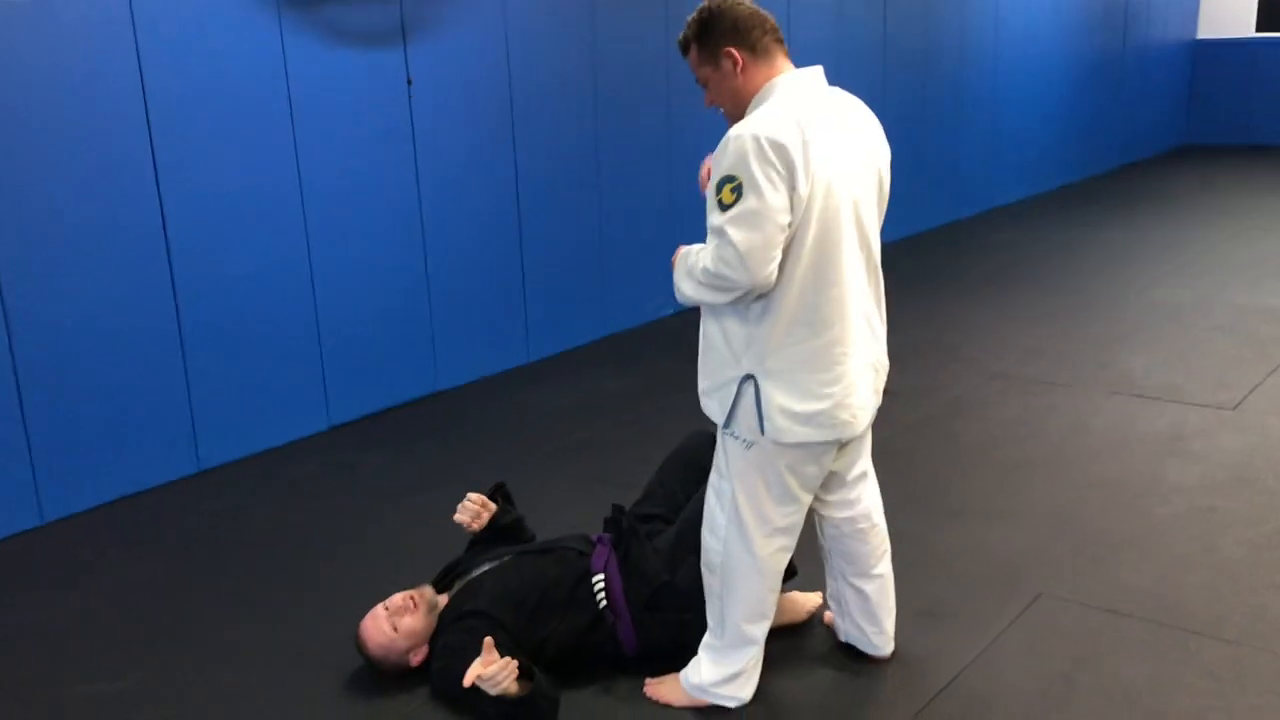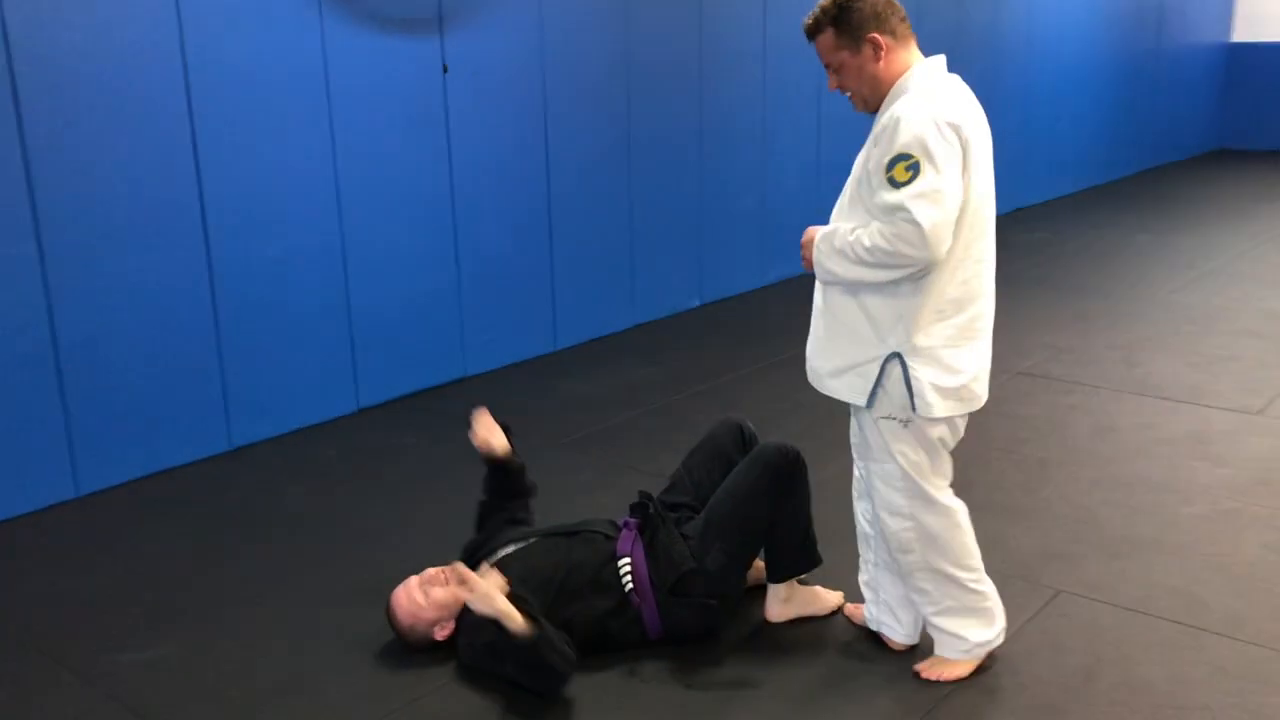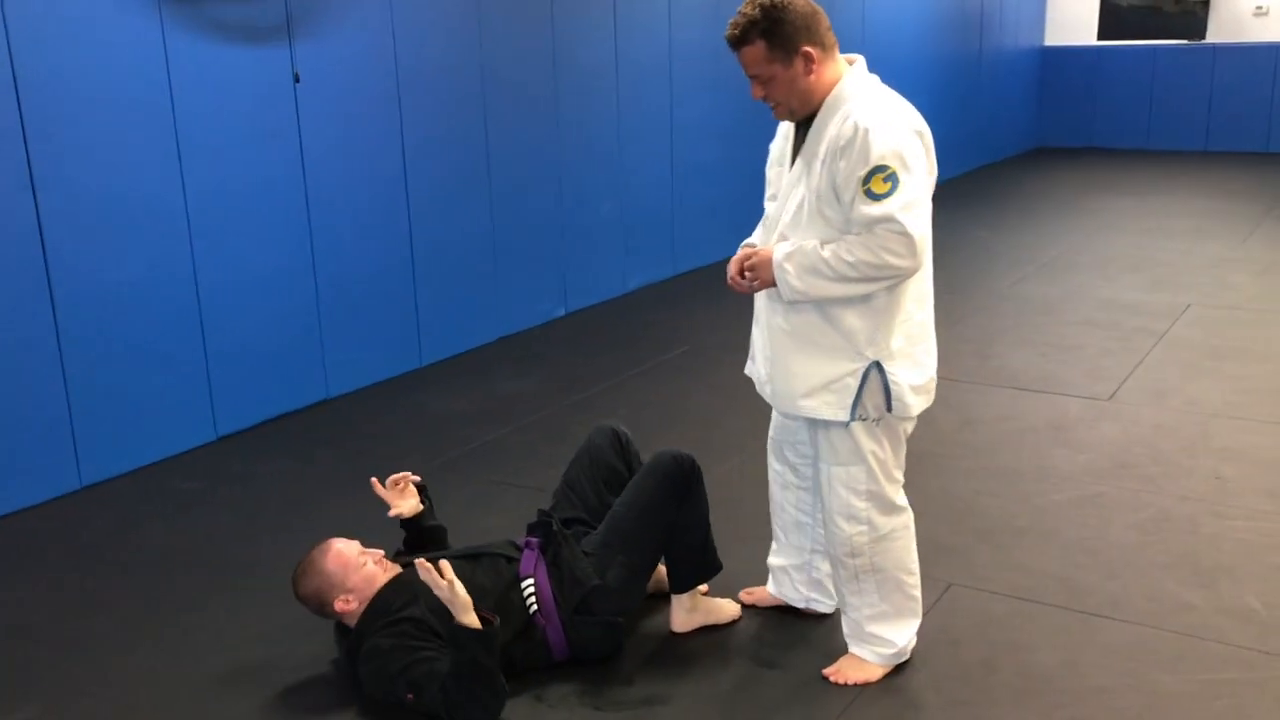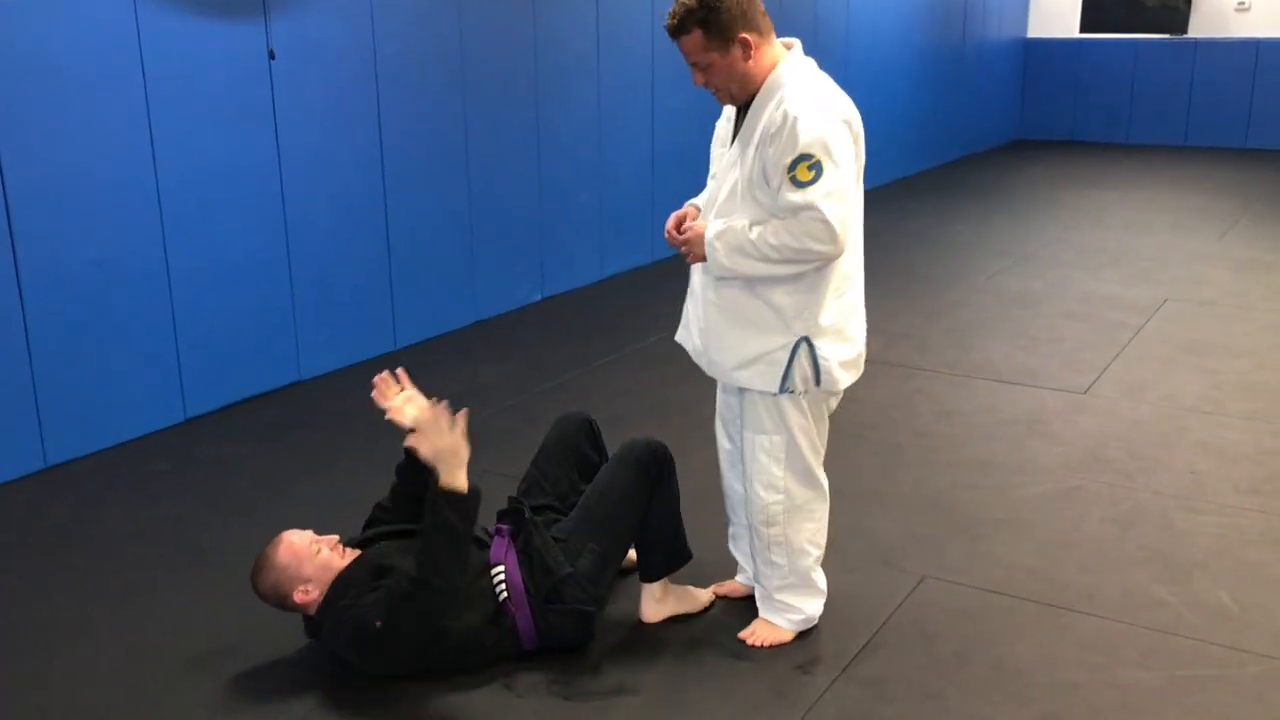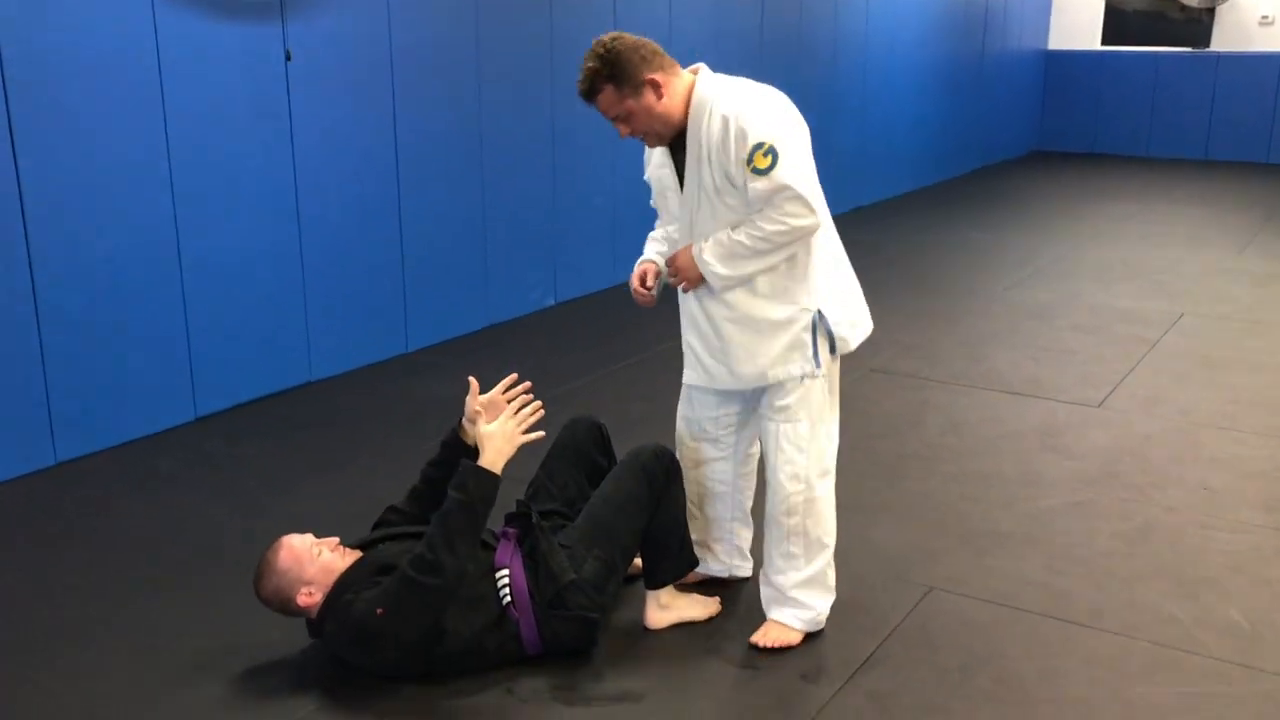
dt=1s
person 1, frame 1
left shoulder: (757, 137)
right shoulder: (852, 113)
left elbow: (743, 266)
left wrist: (687, 266)
left hip: (783, 379)
right hip: (850, 359)
left knee: (746, 530)
right knee: (851, 503)
left ankle: (722, 676)
right ankle: (869, 629)
person 1, frame 2
left shoulder: (918, 118)
right shoulder: (933, 101)
left elbow: (914, 238)
left wrist: (827, 248)
right wrist: (840, 246)
left hip: (908, 354)
right hip: (907, 343)
left knee: (911, 498)
right knee: (882, 485)
left ankle: (970, 627)
right ankle: (891, 613)
person 1, frame 3
left shoulder: (878, 127)
right shoulder: (803, 119)
left elbow: (896, 248)
left wrist: (786, 268)
right wrist: (758, 247)
left hip: (859, 360)
right hip: (806, 348)
left knee: (860, 504)
right knee: (795, 471)
left ankle: (884, 638)
right ankle: (802, 583)
person 1, frame 4
left shoulder: (810, 114)
right shoulder: (746, 99)
left elbow: (820, 234)
left wrist: (717, 245)
right wrist: (701, 210)
left hip: (791, 335)
right hip: (746, 324)
left knee: (780, 475)
right knee: (741, 458)
left ankle: (790, 602)
right ankle: (760, 571)
person 1, frame 5
left shoulder: (748, 114)
right shoulder: (662, 140)
left elbow: (795, 209)
left wrist: (707, 260)
right wrist: (656, 258)
left hip: (790, 322)
right hip: (717, 326)
left knee: (795, 469)
right knee: (705, 446)
left ankle: (798, 605)
right ankle: (719, 560)
person 2, frame 1
left shoulder: (451, 583)
right shoulder: (456, 656)
left elbow: (516, 539)
left wrist: (489, 513)
left hip: (620, 552)
right hip: (651, 605)
left knee: (706, 447)
person 2, frame 2
left shoulder: (482, 553)
right shoulder: (482, 636)
left elbow: (510, 497)
right elbow: (551, 668)
left wrist: (500, 453)
right wrist: (510, 618)
left hip: (642, 539)
right hip: (677, 589)
left knee: (734, 435)
right knee: (779, 461)
left ankle: (749, 562)
right ankle: (784, 592)
person 2, frame 3
left shoulder: (376, 600)
right shoulder: (386, 658)
left elbow: (433, 557)
left wrist: (415, 512)
right wrist: (465, 614)
left hip: (542, 557)
right hip: (579, 604)
left knee: (609, 441)
right knee: (674, 469)
left ankle: (650, 570)
right ankle: (688, 603)
person 2, frame 4
left shoulder: (353, 567)
right shoulder: (357, 625)
left elbow: (403, 511)
right elbow: (435, 585)
left wrist: (420, 434)
right wrist: (452, 474)
left hip: (516, 546)
right hip: (550, 595)
left knee: (575, 426)
right knee: (646, 456)
left ankle: (615, 547)
right ankle: (657, 592)
person 2, frame 5
left shoulder: (356, 570)
right shoulder: (365, 624)
left elbow: (420, 507)
right elbow: (439, 566)
left wrist: (469, 432)
right wrist: (488, 461)
left hip: (520, 549)
right hip: (554, 596)
left knee: (584, 432)
right knee: (653, 463)
left ankle: (624, 551)
right ankle: (662, 599)
